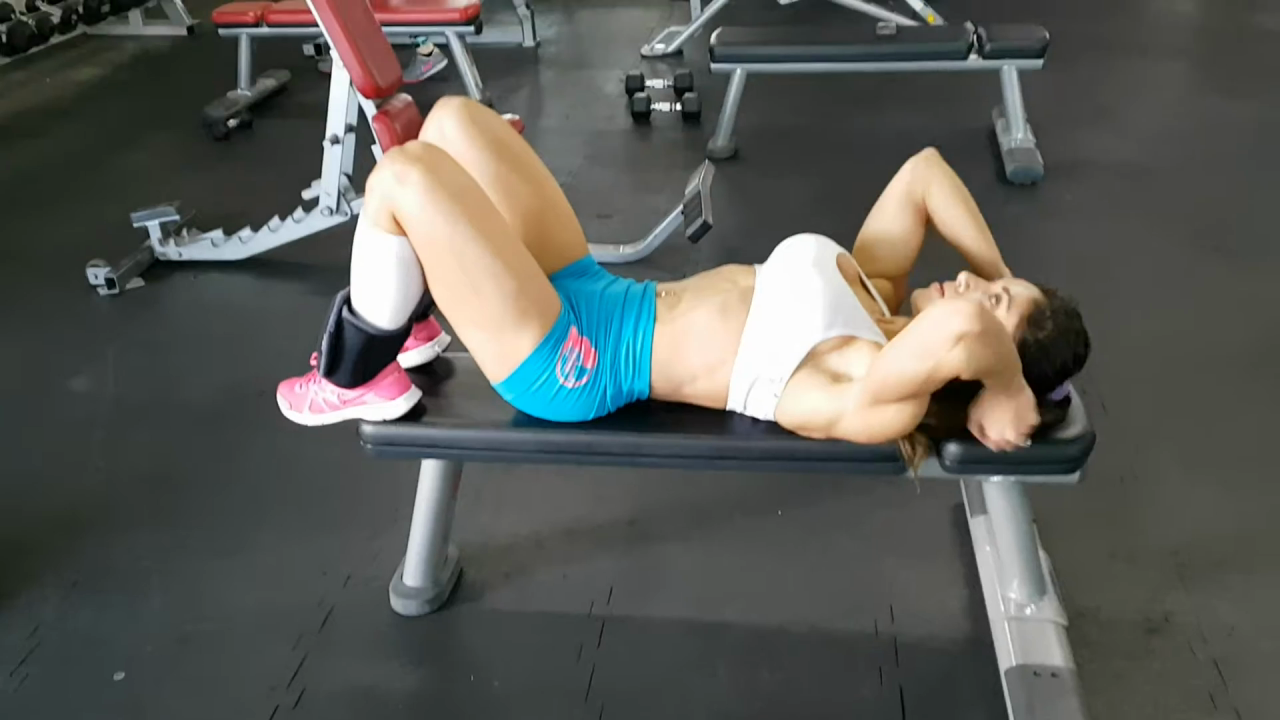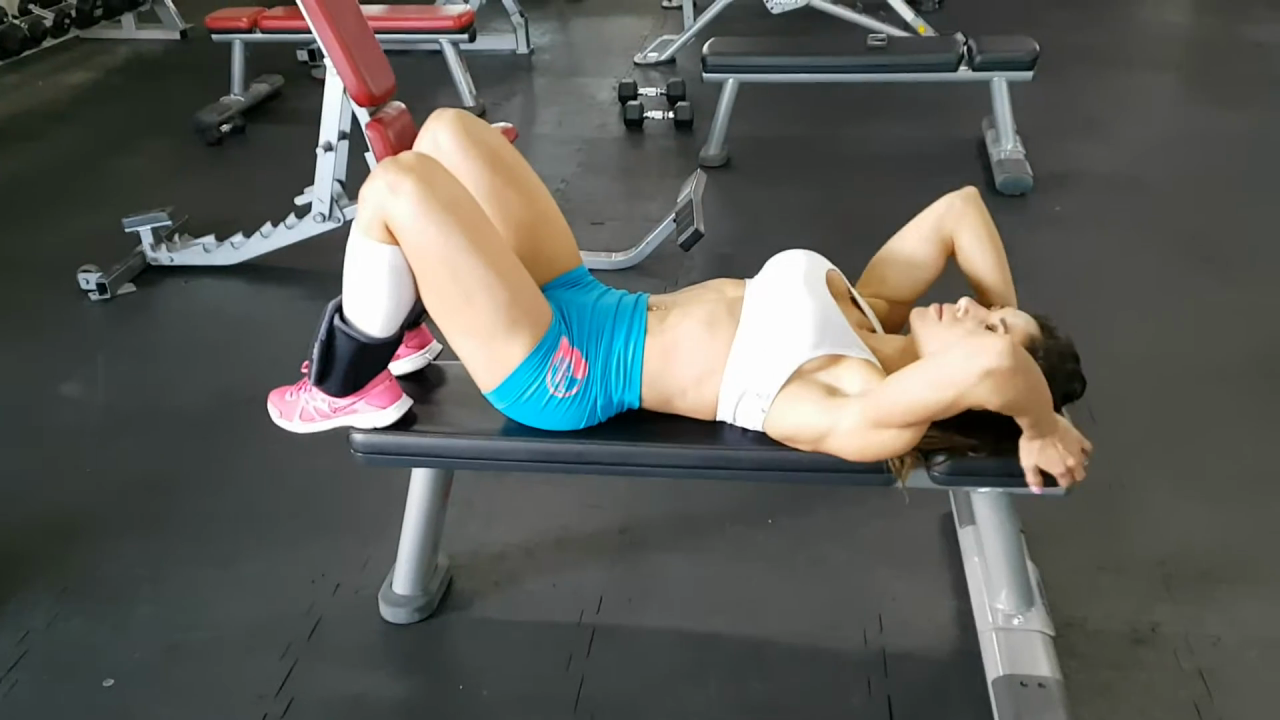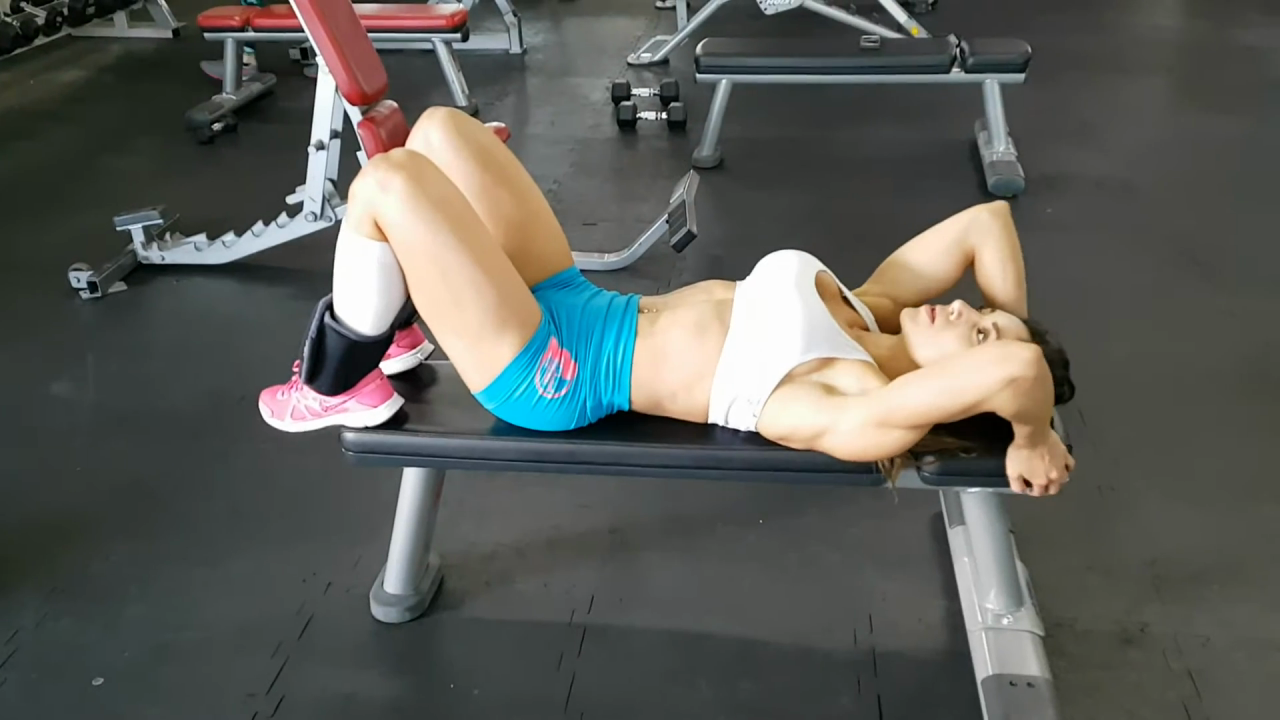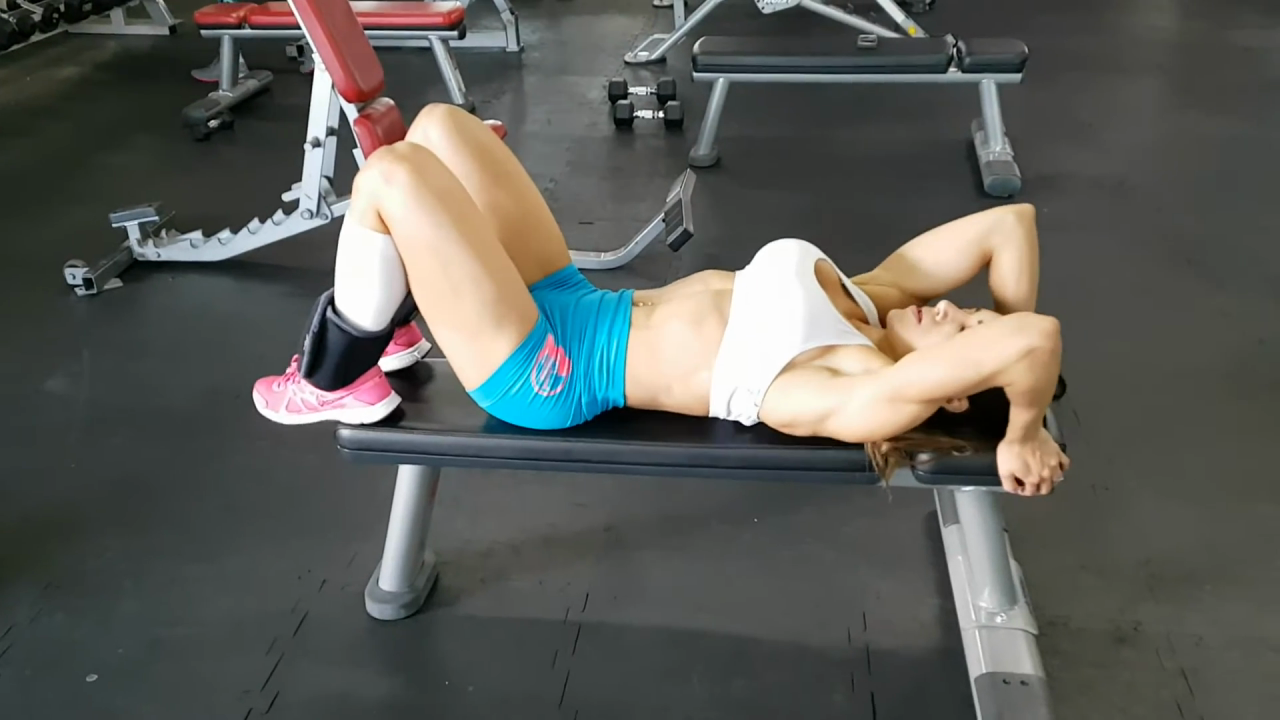
dt=0.3s
person 1, frame 1
left shoulder: (887, 401)
right shoulder: (876, 296)
left elbow: (958, 332)
right elbow: (923, 171)
left wrist: (1011, 391)
right wrist: (996, 266)
left hip: (567, 367)
right hip: (591, 301)
left knee: (404, 173)
right knee: (453, 120)
left ankle: (360, 380)
right ankle: (403, 320)
person 1, frame 2
left shoulder: (881, 417)
right shoulder: (875, 317)
left elbow: (993, 361)
right elbow: (958, 206)
left wrist: (1044, 428)
right wrist: (1014, 320)
left hip: (558, 377)
right hip: (586, 308)
left knee: (397, 183)
right knee: (448, 129)
left ankle: (350, 389)
right ankle: (400, 329)
person 1, frame 3
left shoulder: (877, 411)
right shoulder: (874, 315)
left elbow: (1021, 365)
right elbow: (988, 219)
left wrist: (1032, 437)
right wrist: (1015, 333)
left hip: (548, 378)
right hip: (575, 312)
left knee: (386, 181)
right knee: (438, 127)
left ankle: (343, 386)
right ankle: (390, 330)
person 1, frame 4
left shoulder: (877, 394)
right shoulder: (871, 304)
left elbow: (1037, 338)
right elbow: (1012, 219)
left wrist: (1023, 432)
right wrist: (1015, 326)
left hip: (543, 378)
right hip: (572, 307)
left knee: (390, 174)
right knee: (437, 123)
left ankle: (342, 381)
right ankle: (388, 326)
